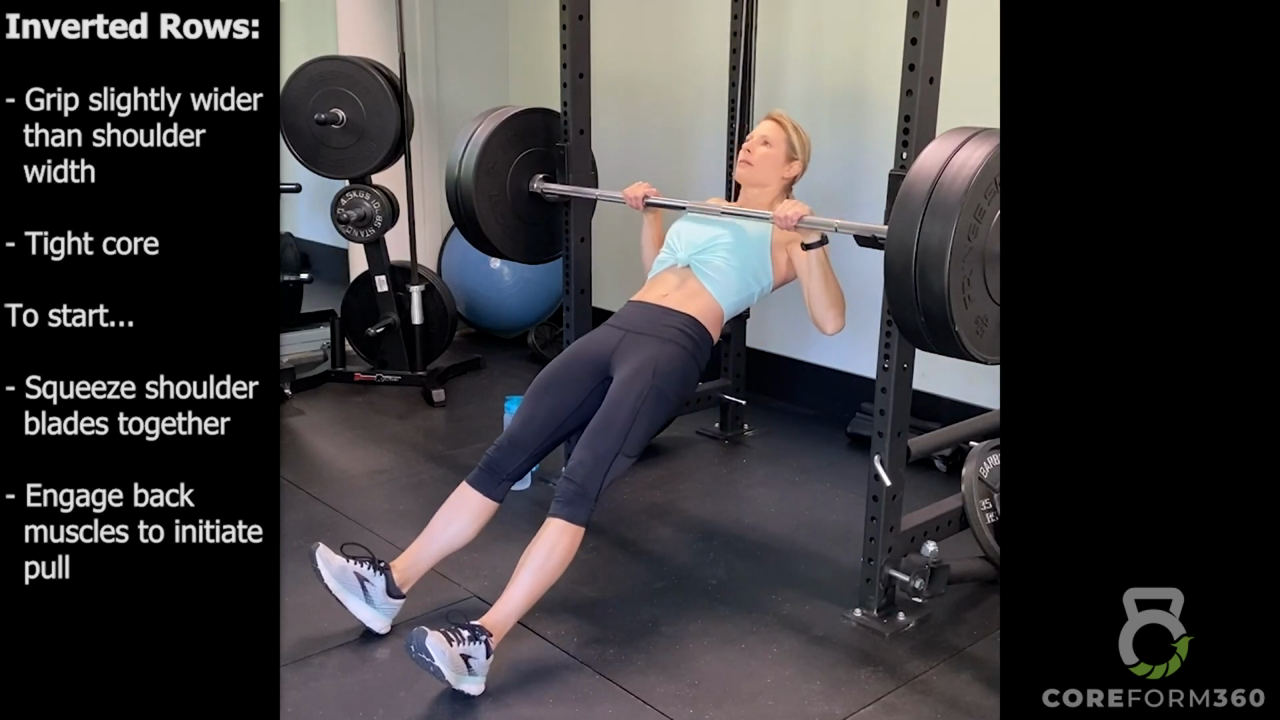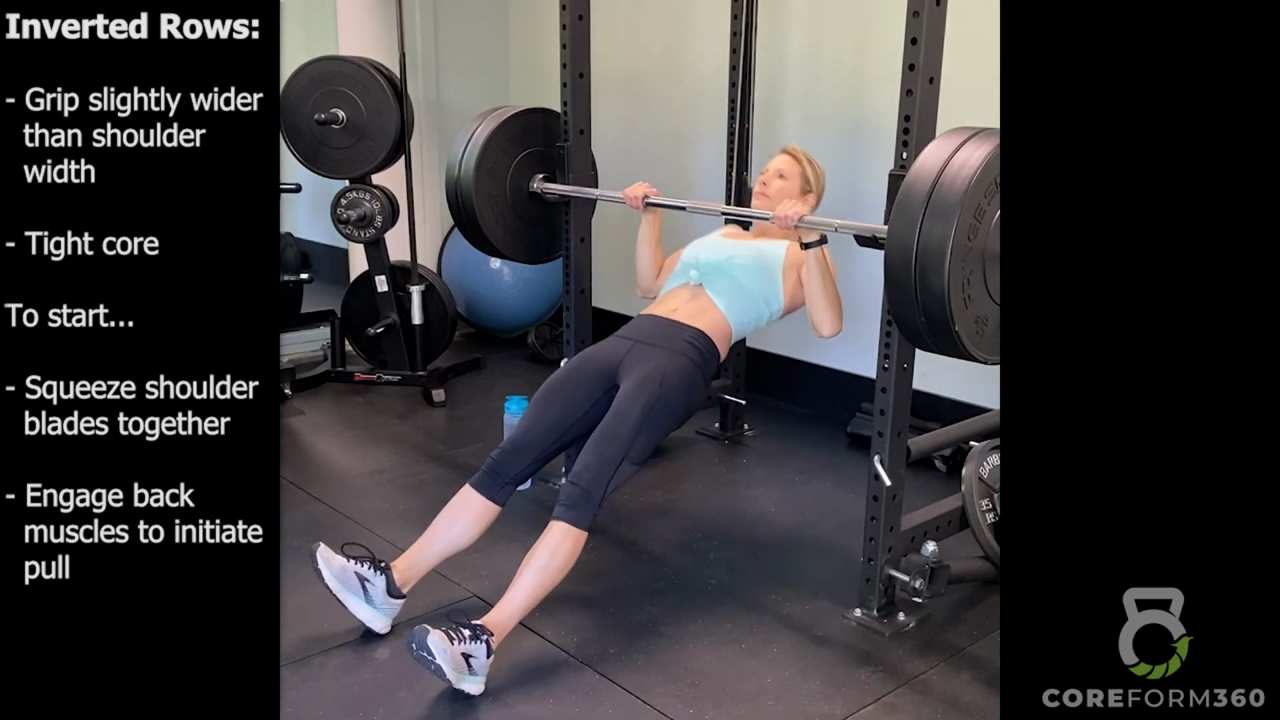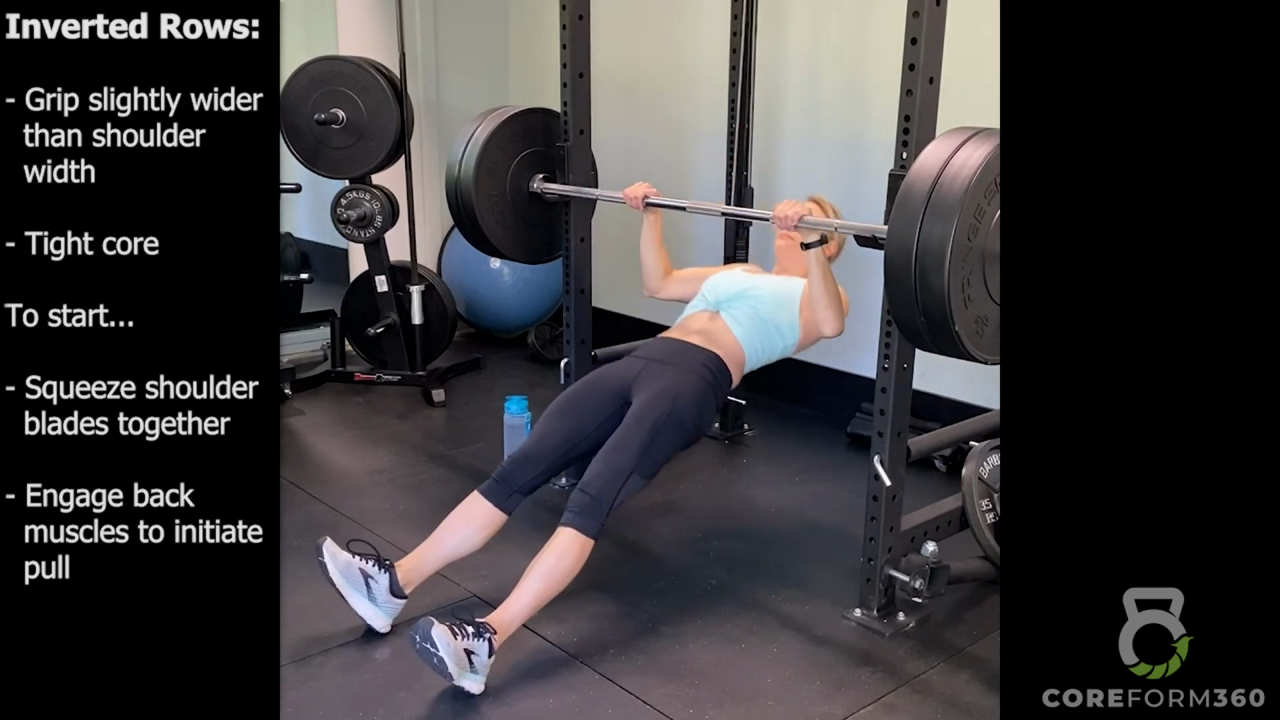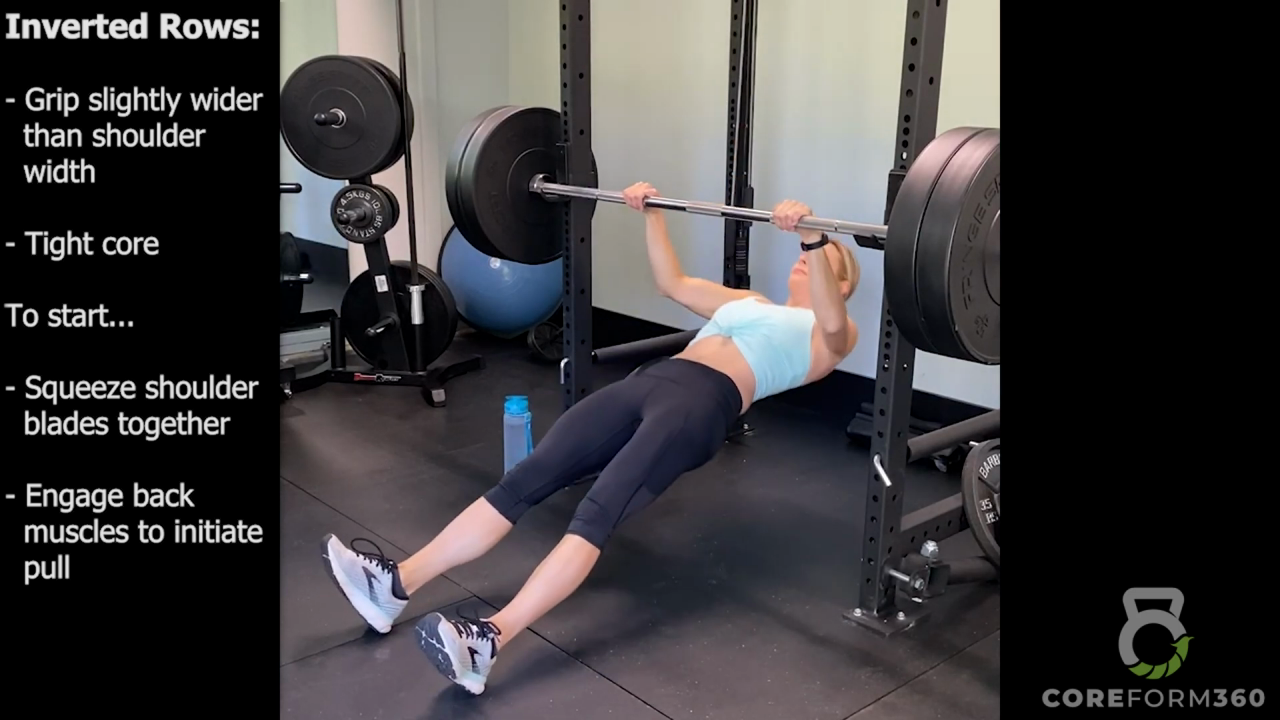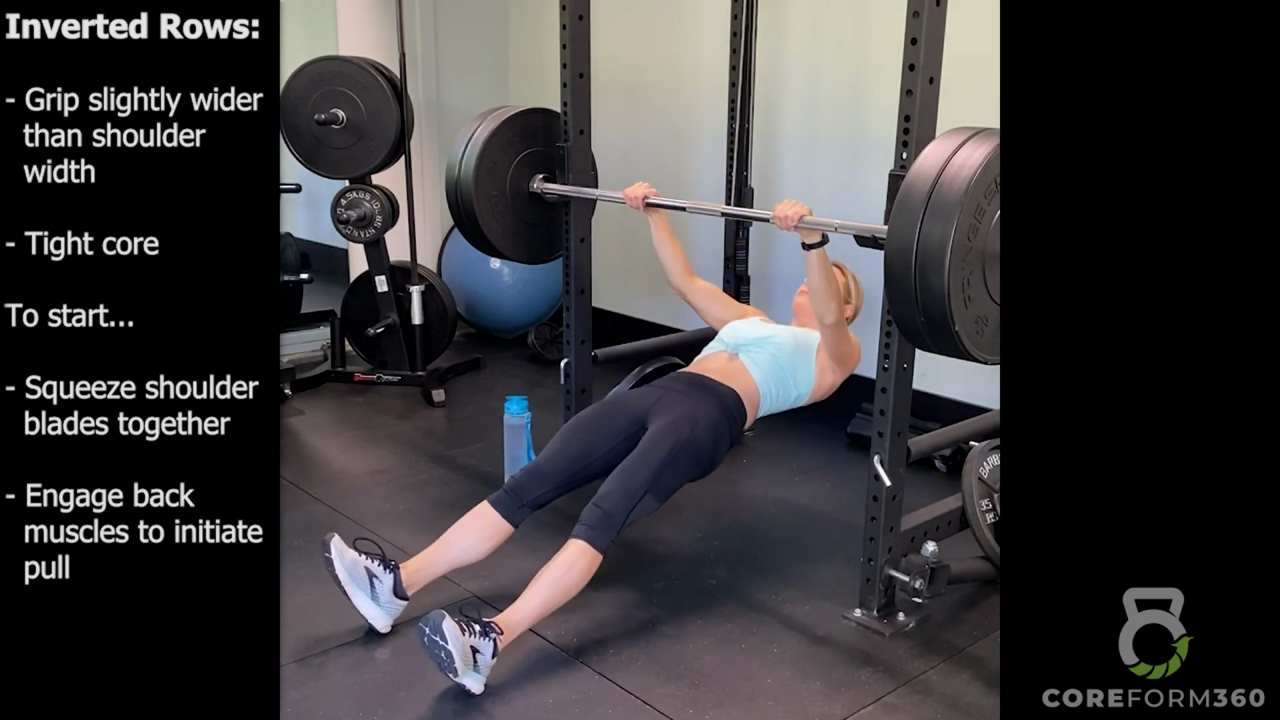
dt=0.2s
person 1, frame 1
left shoulder: (786, 234)
right shoulder: (710, 212)
left elbow: (831, 321)
left wrist: (811, 237)
right wrist: (650, 211)
left hip: (672, 348)
right hip: (616, 330)
left knee: (577, 487)
right knee: (503, 458)
left ankle: (481, 642)
right ankle: (390, 584)
person 1, frame 2
left shoulder: (799, 257)
right shoulder: (723, 233)
left elbow: (828, 326)
right elbow: (650, 283)
left wrist: (810, 237)
right wrist: (649, 214)
left hip: (679, 359)
right hip: (624, 342)
left knee: (581, 492)
right knee: (506, 462)
left ankle: (482, 641)
right ankle: (391, 585)
person 1, frame 3
left shoulder: (814, 291)
right shoulder: (741, 272)
left elbow: (832, 325)
right elbow: (656, 284)
left wrist: (811, 240)
right wrist: (651, 215)
left hip: (692, 380)
right hip: (641, 361)
left knee: (589, 502)
right knee: (515, 473)
left ankle: (485, 641)
right ankle: (394, 584)
person 1, frame 4
left shoulder: (828, 332)
right shoulder: (750, 302)
left elbow: (833, 325)
right elbow: (671, 283)
left wrist: (812, 240)
right wrist: (652, 215)
left hip: (702, 402)
right hip: (652, 381)
left knee: (597, 513)
right knee: (523, 481)
left ankle: (488, 641)
right ankle: (396, 584)
person 1, frame 5
left shoulder: (834, 354)
right shoulder: (753, 321)
left elbow: (828, 318)
right elbow: (683, 281)
left wrist: (813, 241)
right wrist: (654, 215)
left hip: (707, 416)
right hip: (658, 393)
left knee: (601, 519)
right knee: (527, 485)
left ankle: (490, 640)
right ankle: (397, 585)
